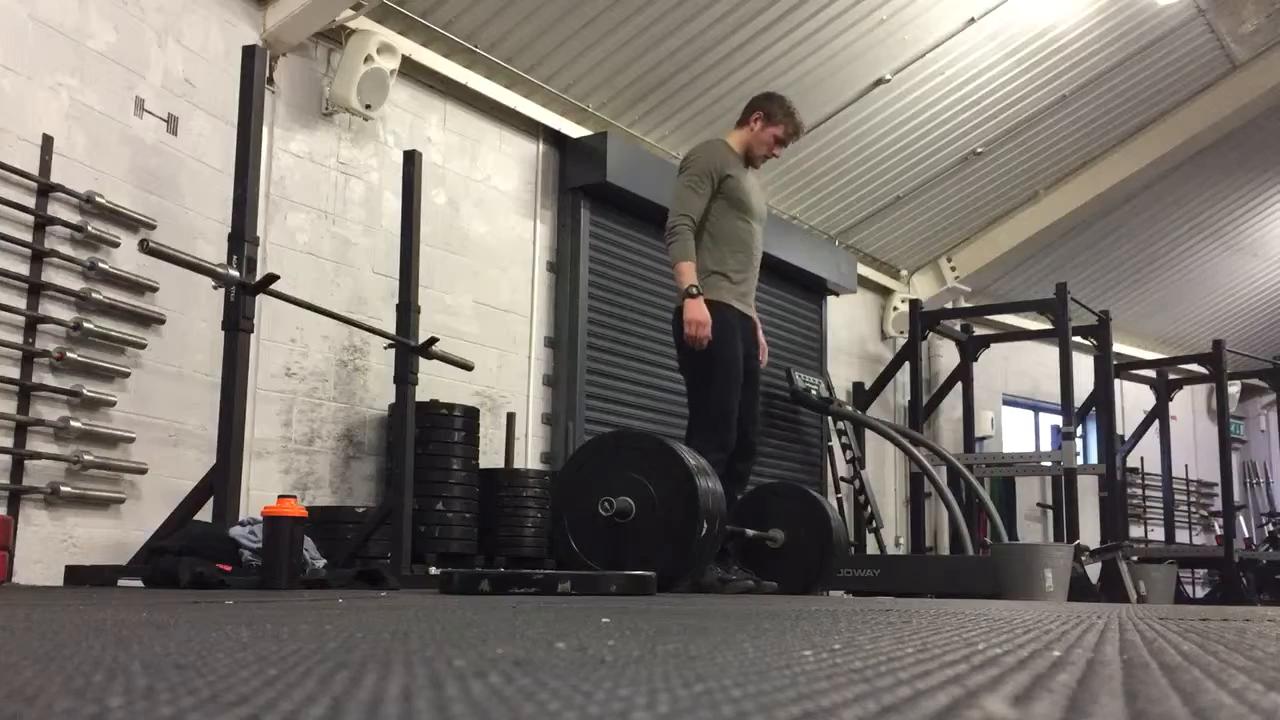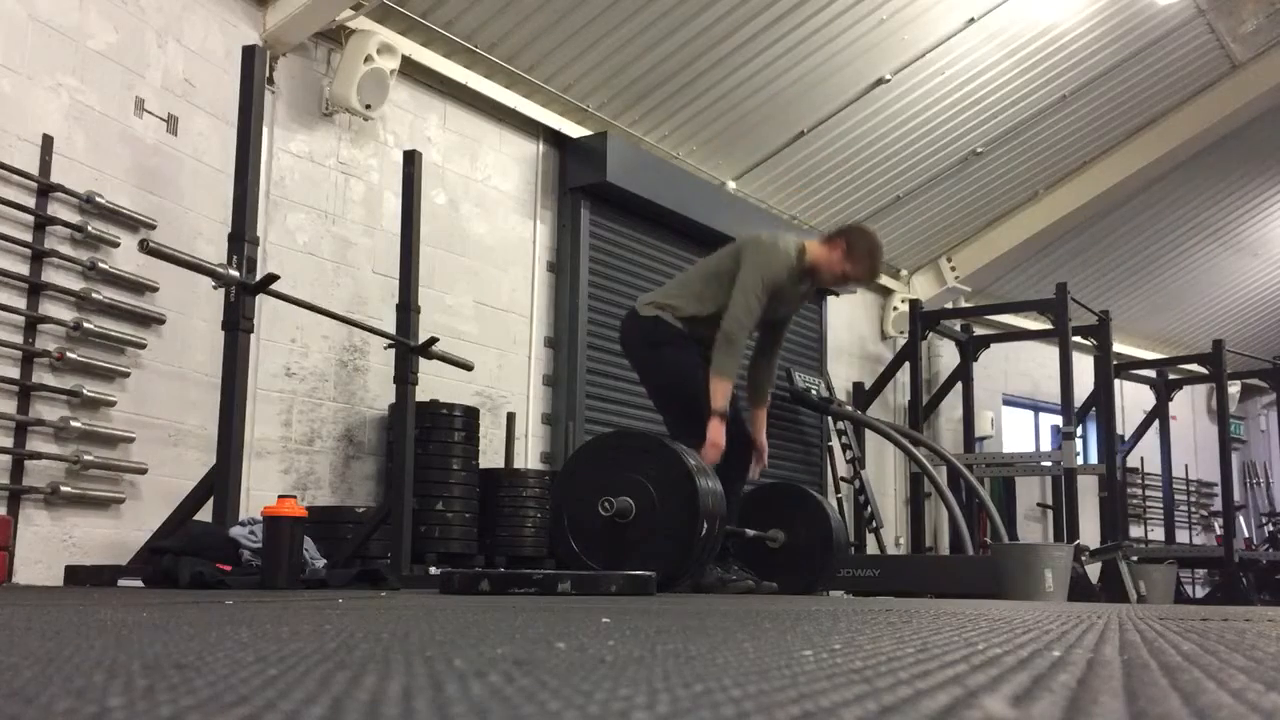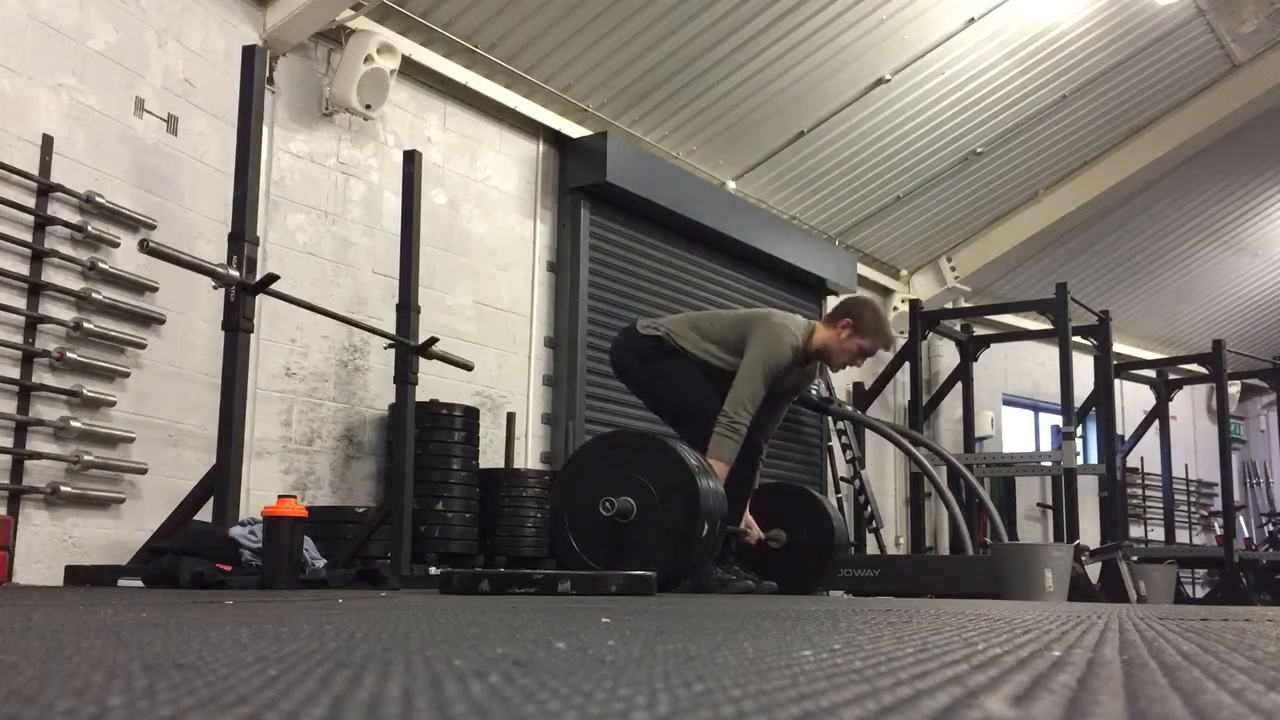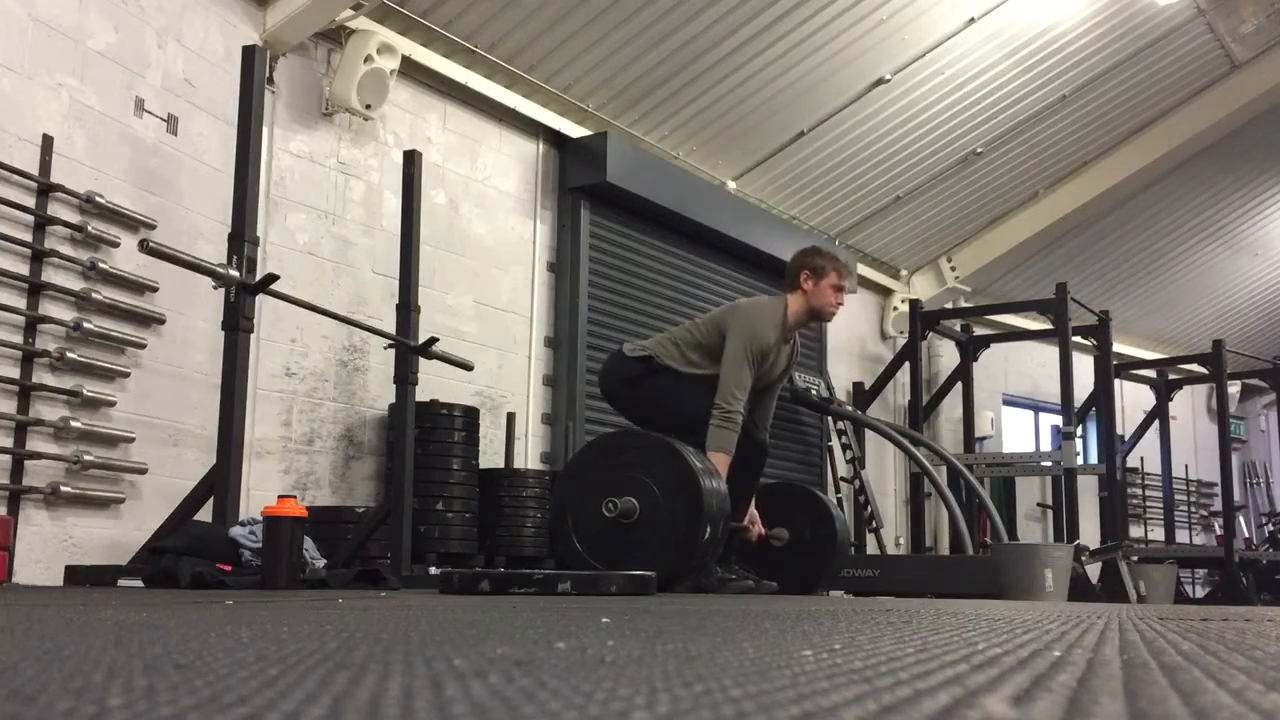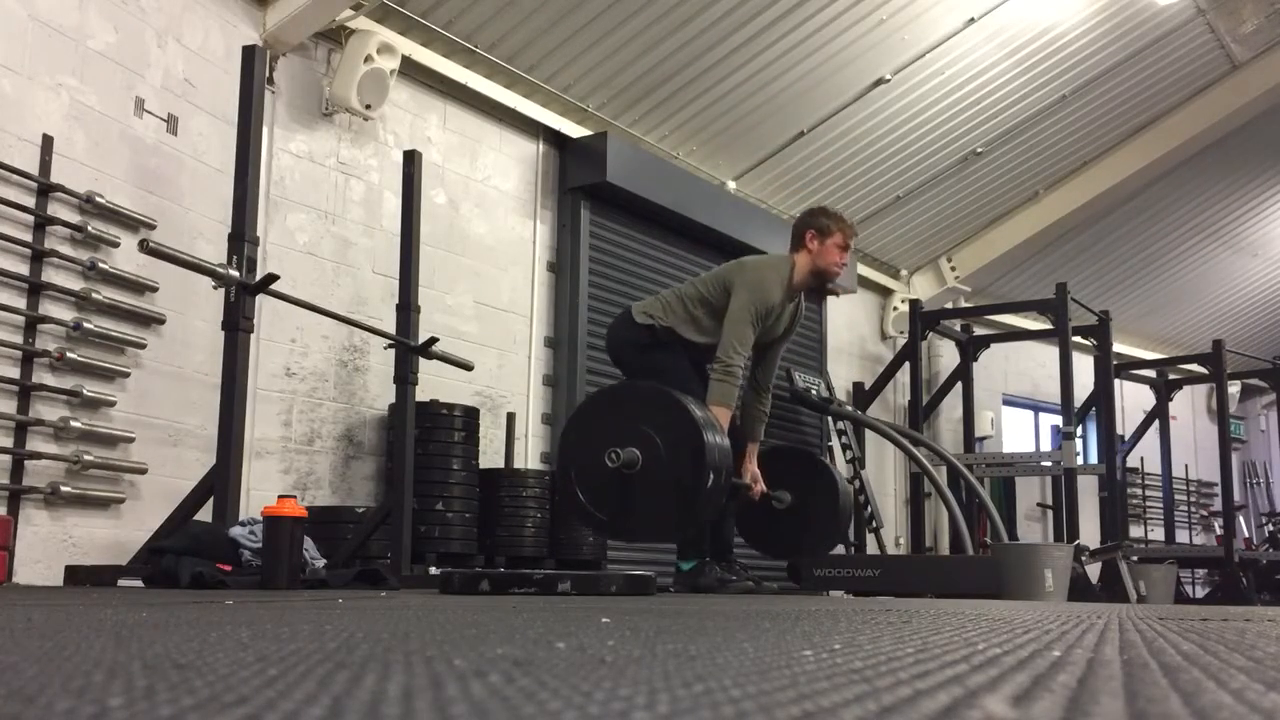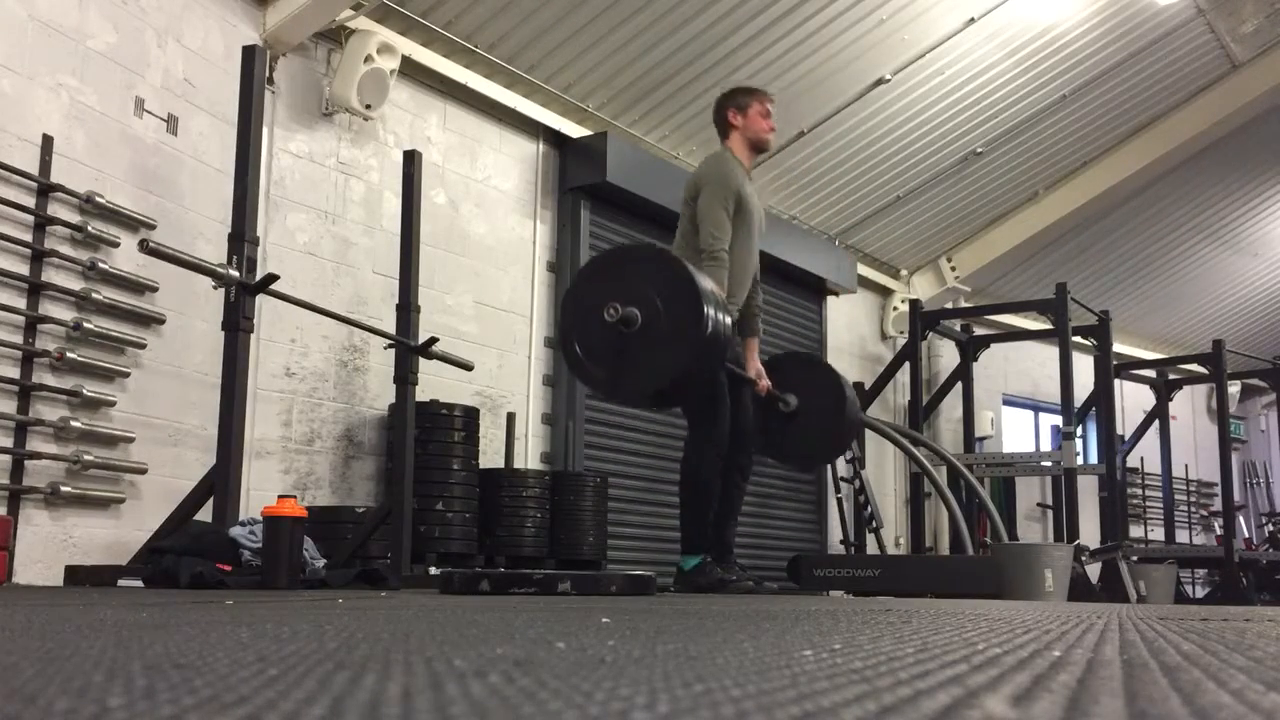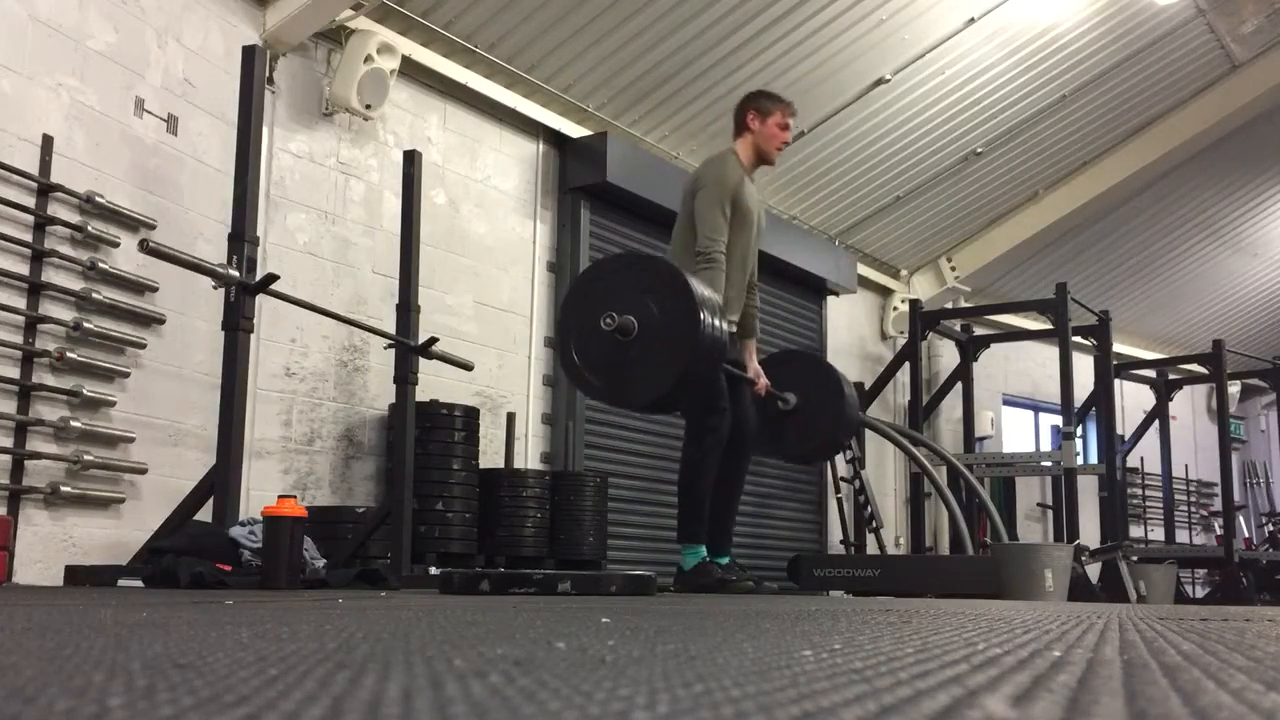
dt=0.7s
person 1, frame 1
left shoulder: (750, 182)
right shoulder: (709, 158)
right elbow: (680, 229)
left wrist: (752, 326)
right wrist: (692, 294)
left hip: (737, 319)
right hip: (708, 317)
left knee: (739, 447)
right knee: (711, 440)
left ankle: (717, 556)
person 1, frame 2
left shoulder: (803, 284)
right shoulder: (774, 257)
left elbow: (766, 359)
right elbow: (731, 336)
left wrist: (758, 429)
right wrist: (718, 416)
left hip: (690, 338)
right hip: (657, 328)
left knee: (738, 447)
right knee: (702, 446)
left ankle: (716, 558)
person 1, frame 3
left shoulder: (807, 368)
right shoulder: (781, 338)
left elbow: (759, 433)
right elbow: (733, 419)
left wrist: (740, 509)
left hip: (676, 357)
right hip: (645, 349)
left knee: (747, 444)
right knee: (715, 435)
left ankle: (718, 559)
person 1, frame 4
left shoulder: (788, 347)
right shoulder: (757, 320)
left elbow: (757, 424)
right elbow: (727, 411)
left wrist: (746, 504)
left hip: (670, 381)
right hip: (633, 372)
left knee: (750, 447)
right knee: (719, 436)
left ankle: (718, 559)
person 1, frame 5
left shoulder: (794, 305)
right shoulder: (762, 279)
left elbow: (760, 387)
right elbow: (729, 366)
left wrist: (750, 460)
left hip: (678, 346)
right hip: (643, 336)
left knee: (730, 445)
left ankle: (722, 560)
right ankle: (693, 566)
person 1, frame 6
left shoulder: (747, 188)
right shoulder: (720, 171)
left elbow: (749, 281)
right elbow: (713, 255)
left wrist: (752, 357)
left knee: (739, 440)
right knee: (711, 433)
left ankle: (720, 558)
right ankle: (694, 562)
person 1, frame 7
left shoulder: (749, 191)
right shoulder: (721, 172)
left elbow: (747, 284)
right elbow: (710, 256)
left wrist: (750, 357)
left knee: (741, 434)
right knee: (711, 426)
left ankle: (719, 557)
right ankle: (693, 561)
